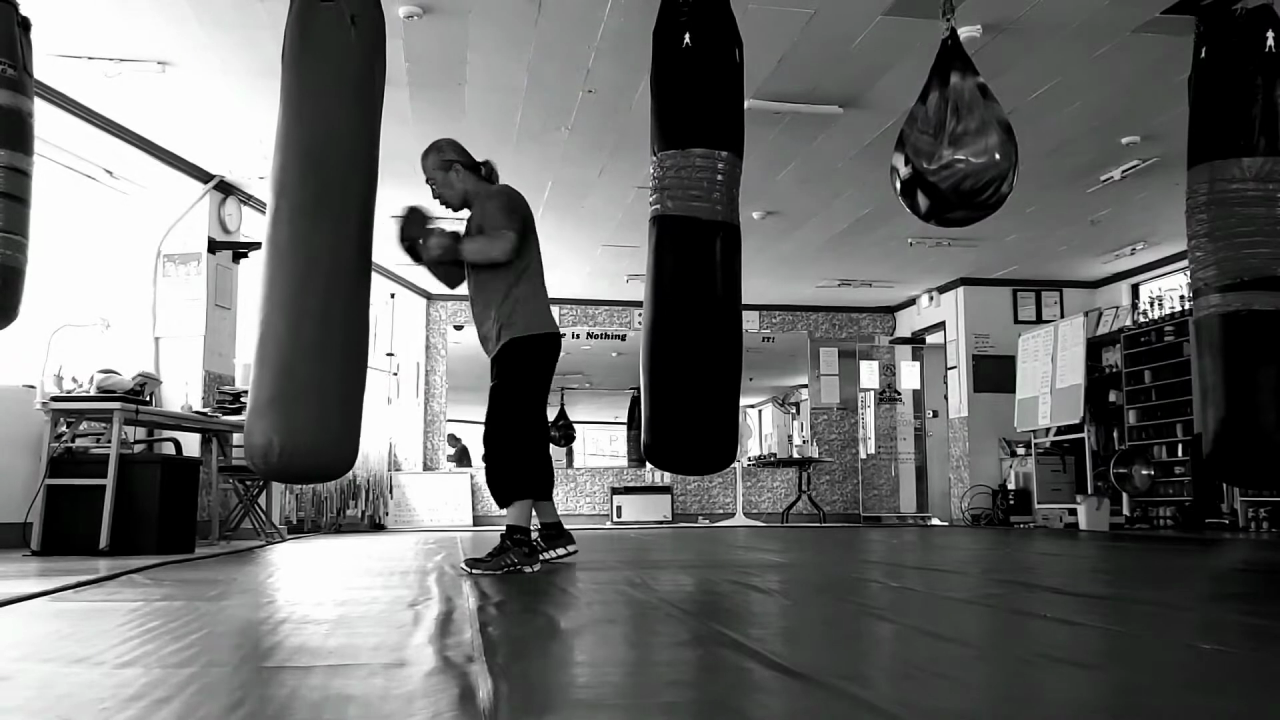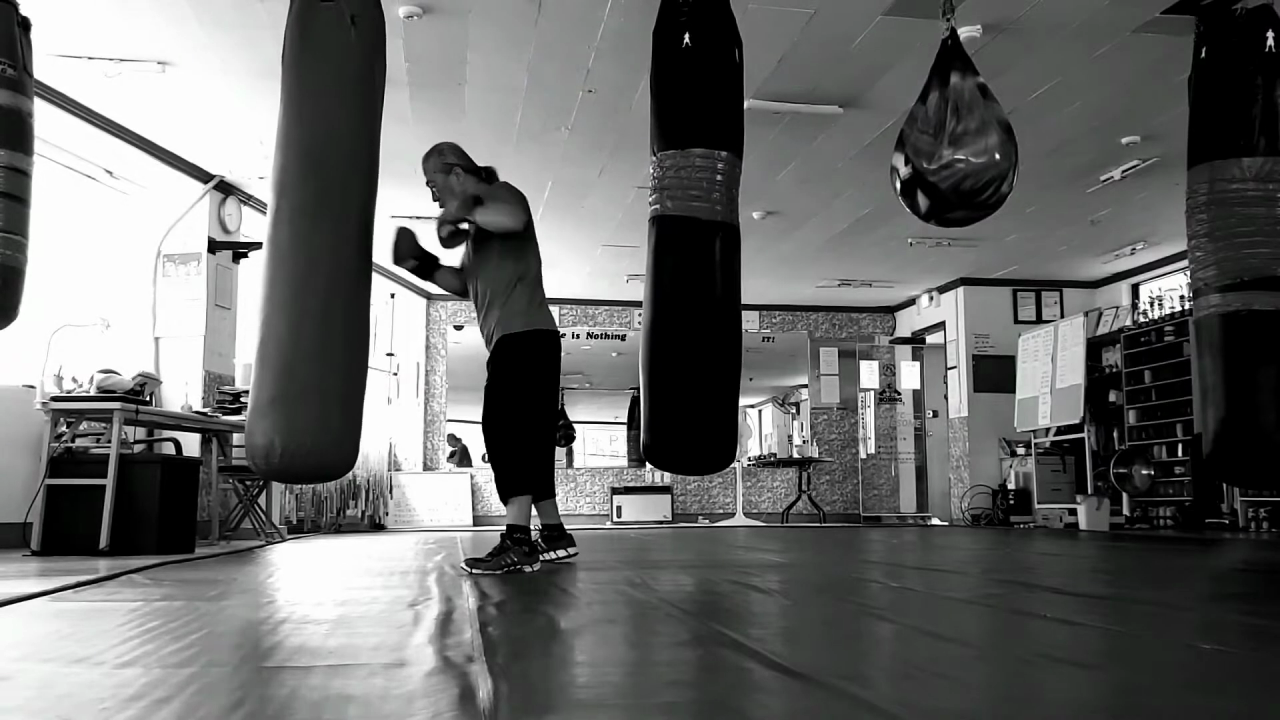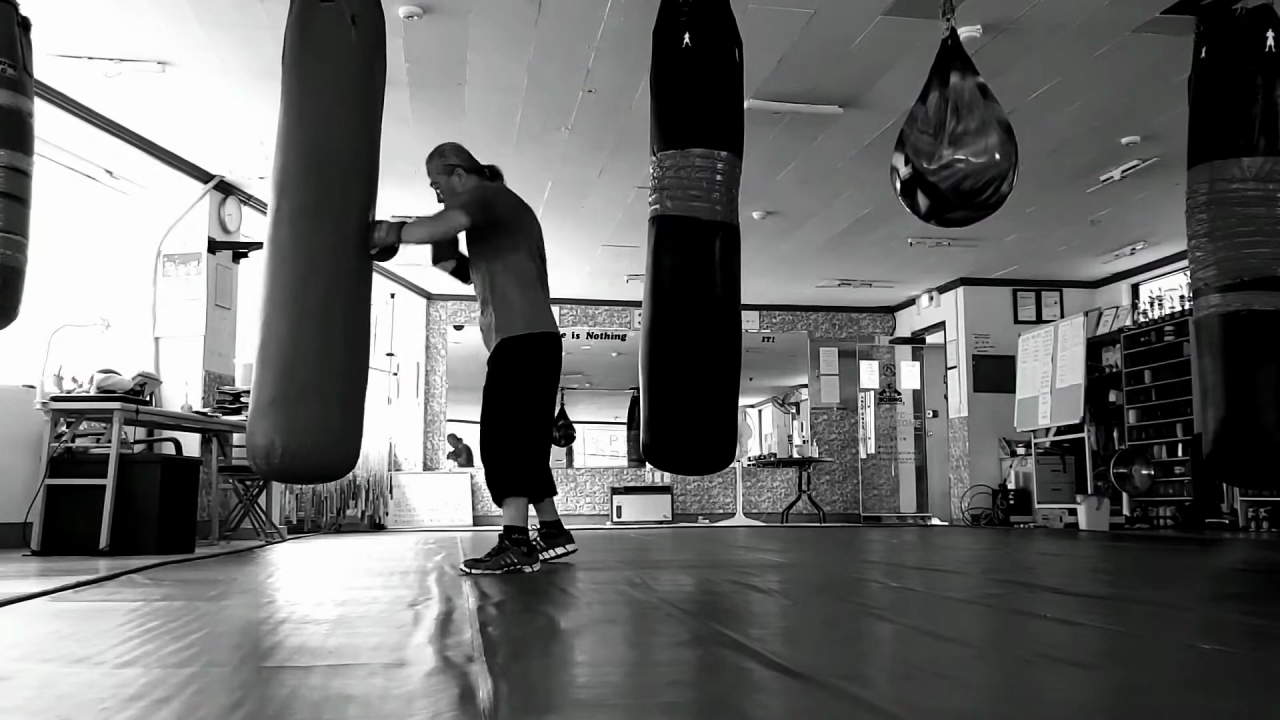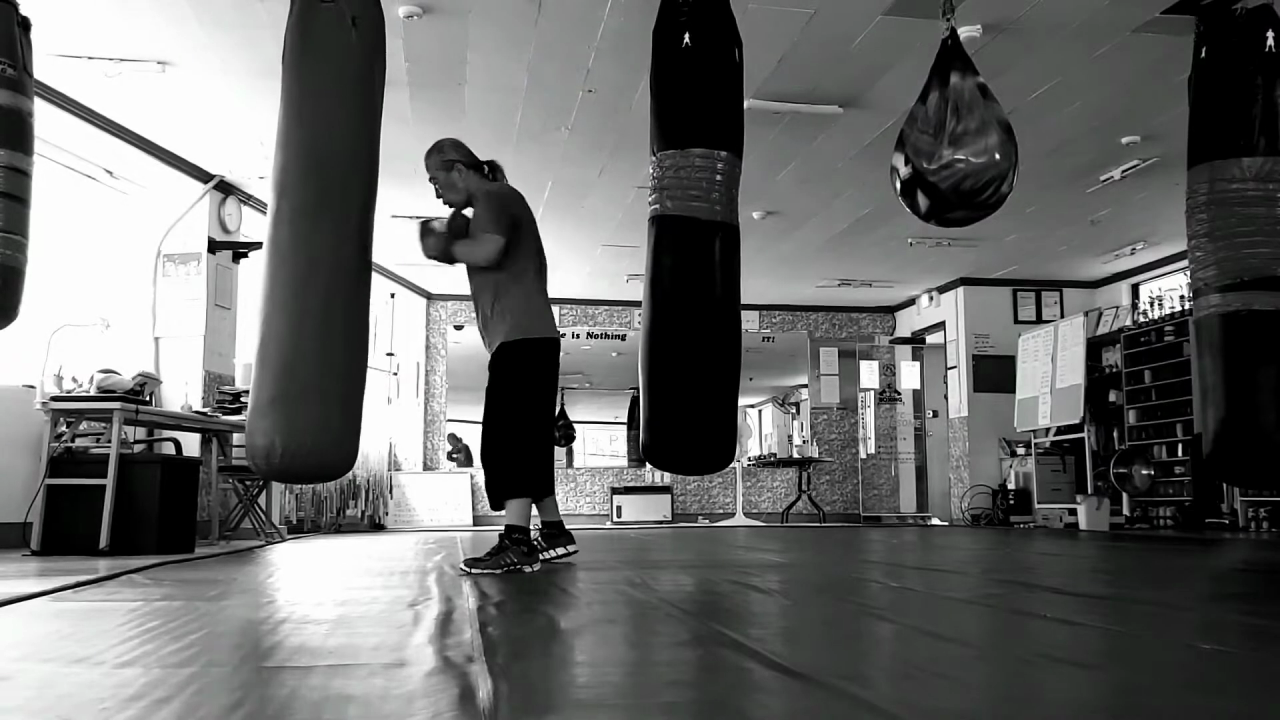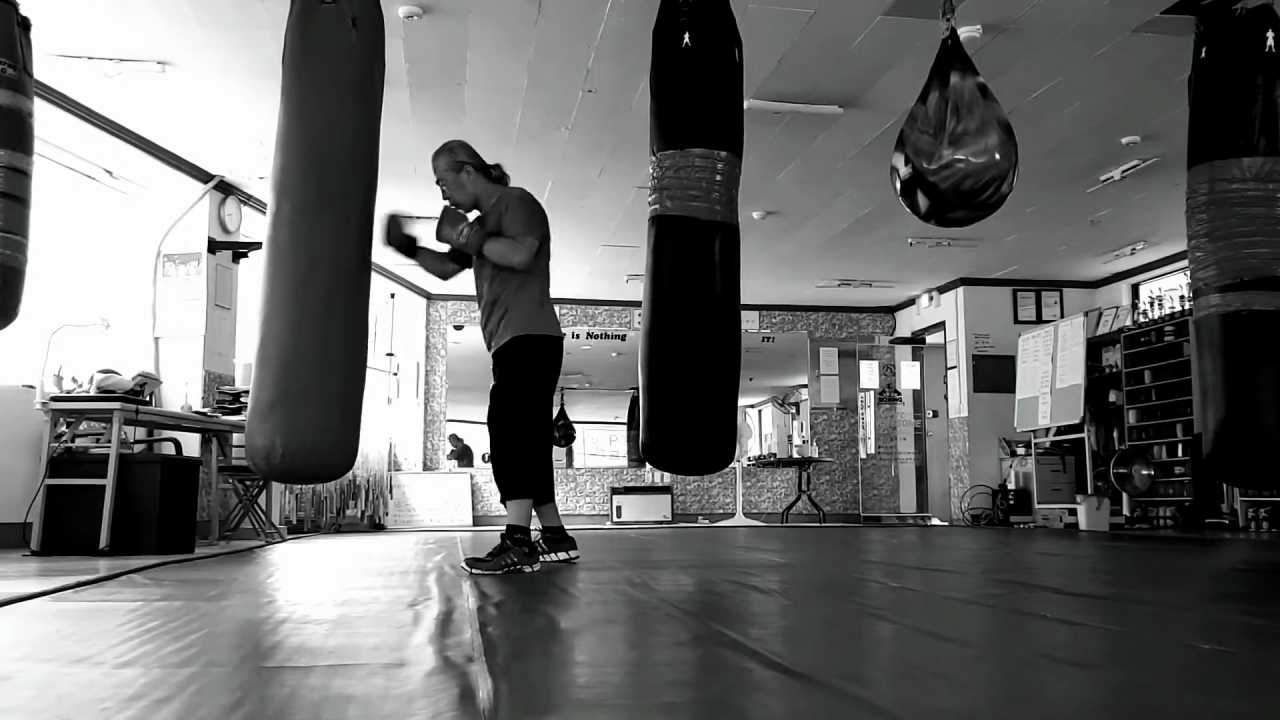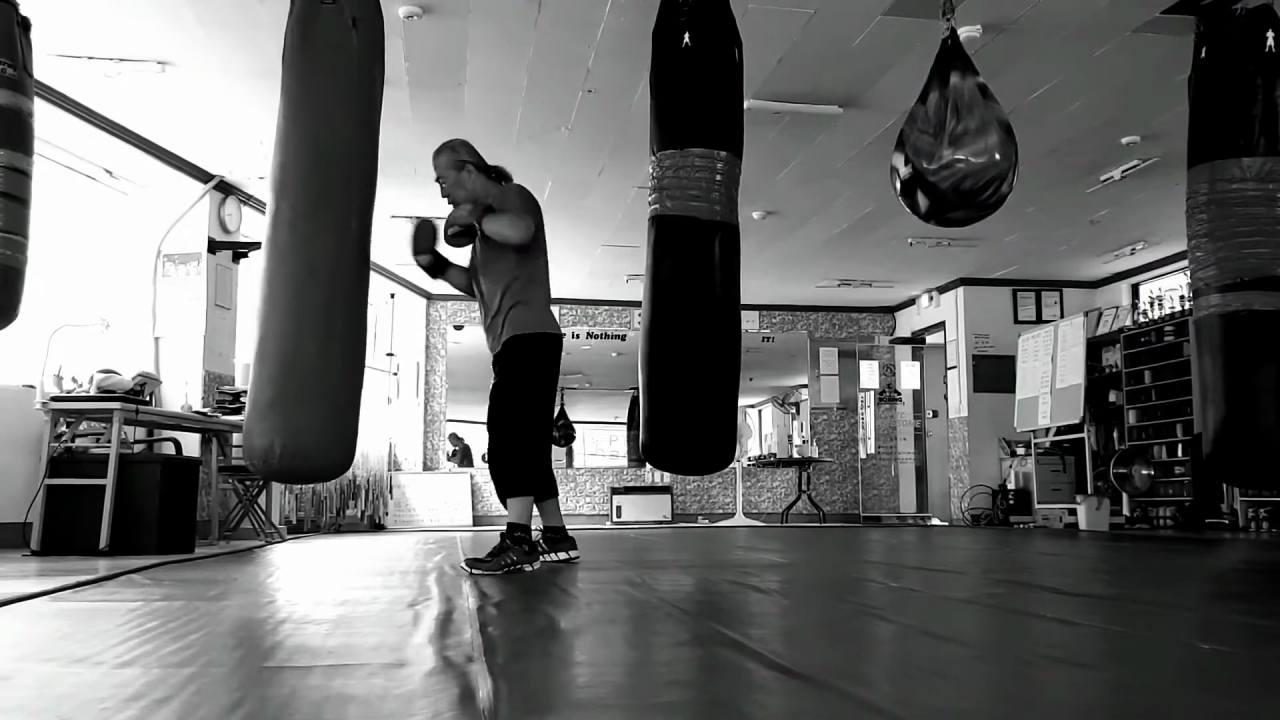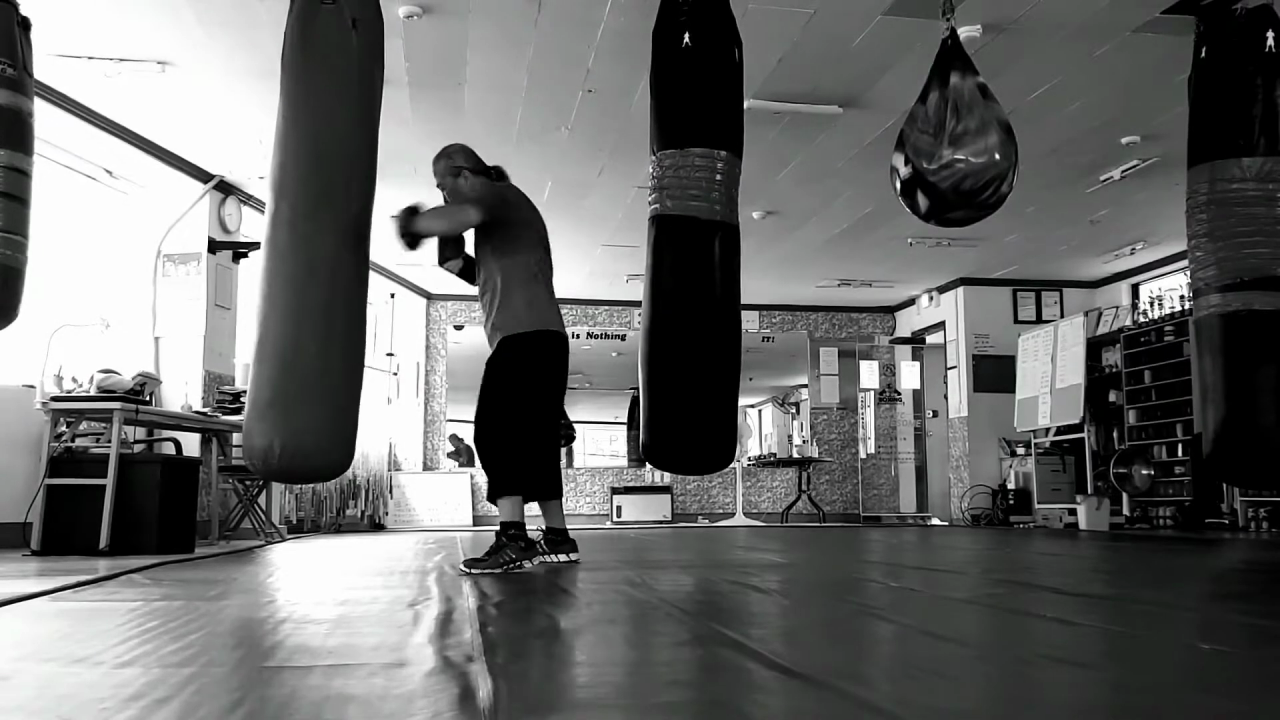
dt=0.1s
person 1, frame 1
left shoulder: (499, 199)
right shoulder: (479, 223)
left elbow: (500, 249)
right elbow: (451, 276)
left wrist: (436, 242)
right wrist: (425, 247)
left hip: (526, 338)
right hip: (512, 343)
left knee: (510, 436)
right knee: (521, 439)
left ankle: (517, 542)
right ankle: (552, 533)
person 1, frame 2
left shoulder: (501, 196)
right shoulder: (479, 221)
left elbow: (516, 220)
right elbow: (461, 286)
left wrist: (466, 215)
right wrist: (419, 262)
left hip: (523, 335)
right hip: (513, 340)
left knee: (509, 432)
right knee: (528, 435)
left ankle: (517, 540)
right ankle: (553, 533)
person 1, frame 3
left shoulder: (485, 194)
right shoulder: (509, 206)
left elbow: (445, 227)
left wrist: (393, 231)
right wrist: (461, 265)
left hip: (521, 338)
right hip: (527, 338)
left knee: (503, 436)
right knee: (522, 439)
left ankle: (515, 542)
right ankle: (551, 533)
person 1, frame 4
left shoulder: (495, 198)
right shoulder: (494, 207)
left elbow: (482, 253)
right elbow: (485, 268)
left wrist: (441, 246)
right wrist: (448, 245)
left hip: (521, 338)
right hip: (529, 340)
left knee: (505, 435)
right knee: (526, 437)
left ankle: (517, 541)
right ankle: (555, 534)
person 1, frame 5
left shoulder: (517, 202)
right shoulder: (488, 216)
left elbow: (521, 254)
right elbow: (448, 266)
left wrist: (471, 237)
right wrist: (406, 242)
left hip: (528, 338)
right hip: (517, 342)
left knee: (511, 435)
right knee: (527, 440)
left ankle: (517, 541)
right ankle: (554, 536)
person 1, frame 6
left shoulder: (512, 197)
right shoulder: (488, 214)
left elbow: (517, 233)
right elbow: (475, 285)
left wrist: (473, 220)
right wrist: (431, 261)
left hip: (528, 336)
right hip: (516, 341)
left knee: (511, 432)
right knee: (527, 437)
left ankle: (518, 540)
right ankle: (555, 536)
person 1, frame 7
left shoulder: (494, 195)
right shoulder: (512, 205)
left elbow: (460, 216)
right elbow: (490, 275)
left wrist: (413, 223)
right wrist: (459, 257)
left hip: (523, 336)
right hip: (546, 338)
left knee: (497, 429)
right knee: (537, 440)
left ankle: (512, 539)
right ankle: (557, 537)
